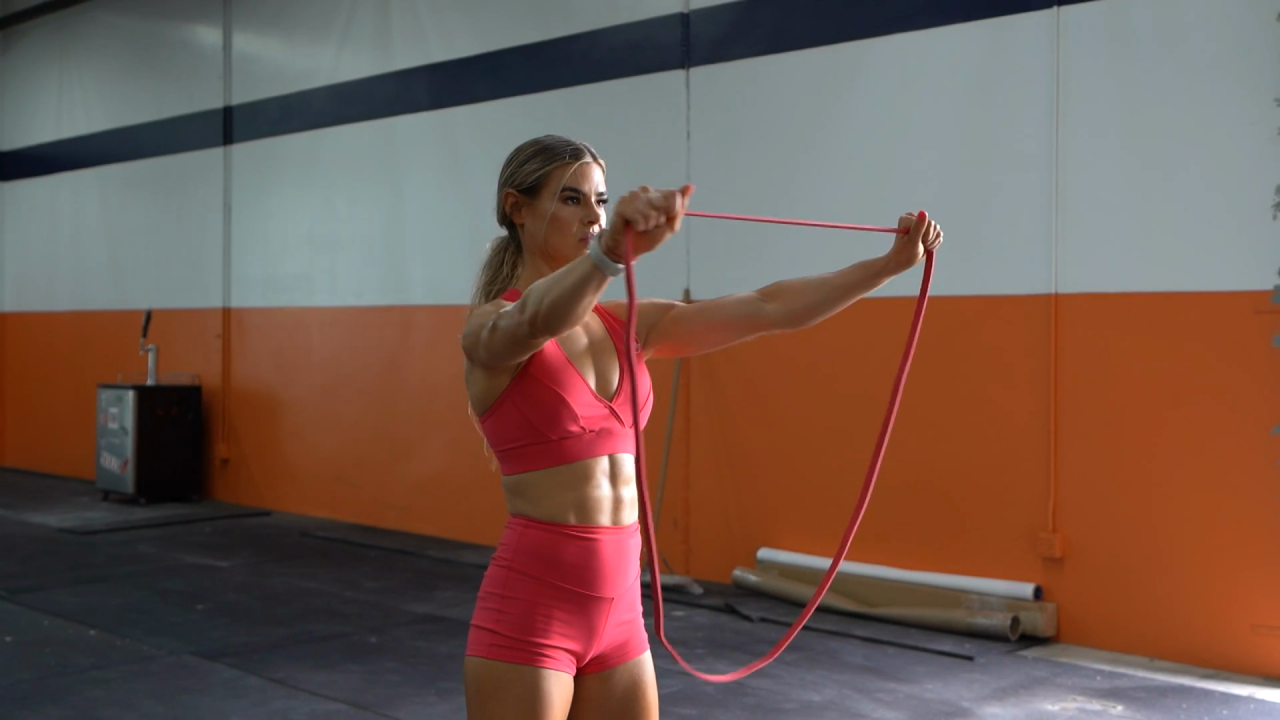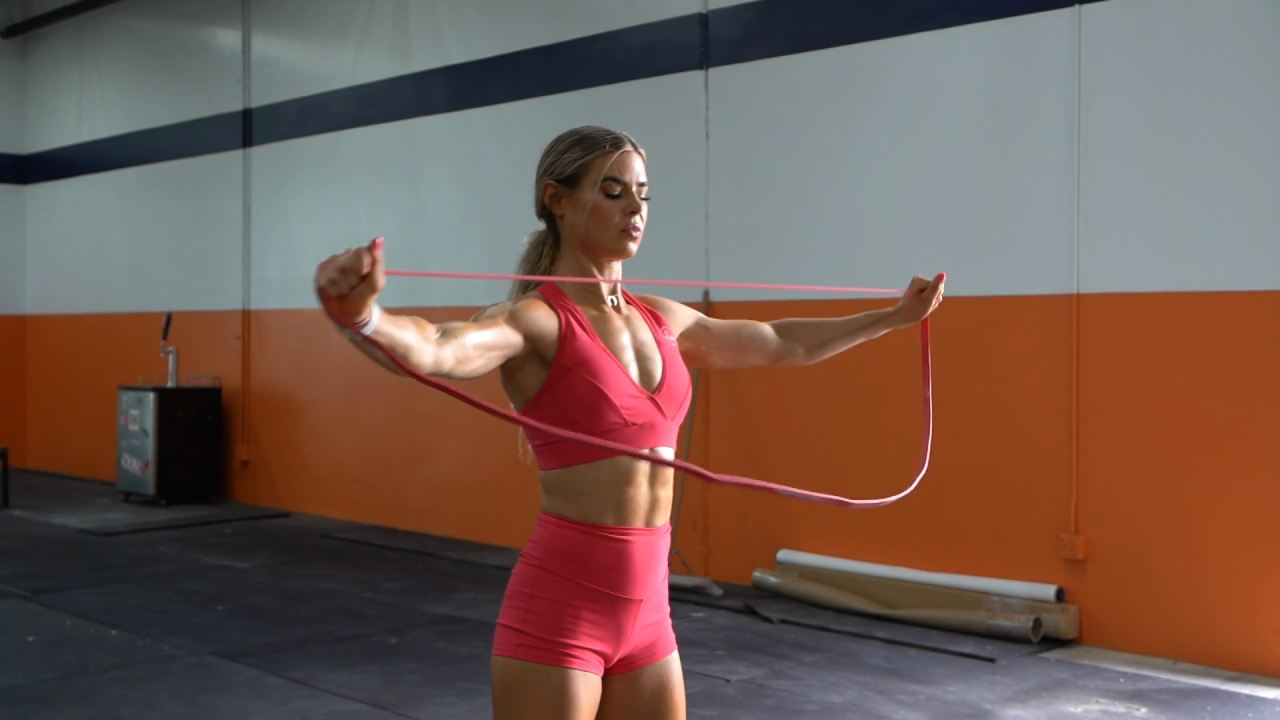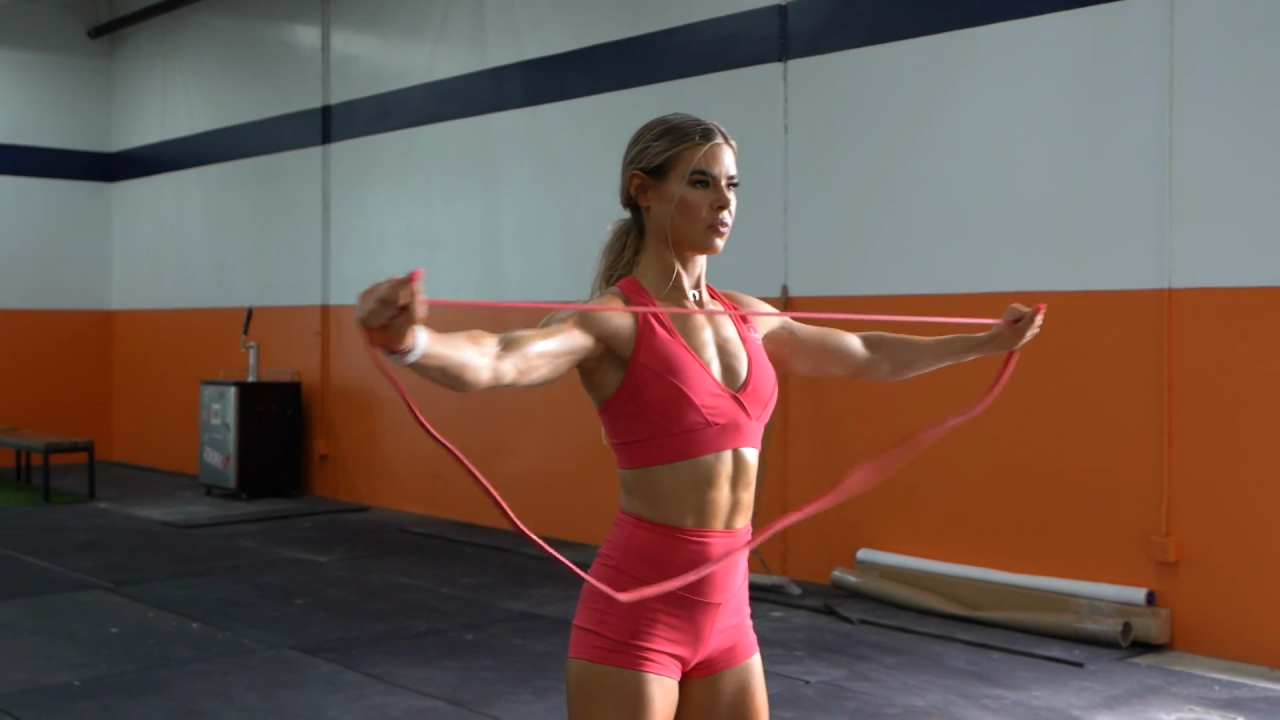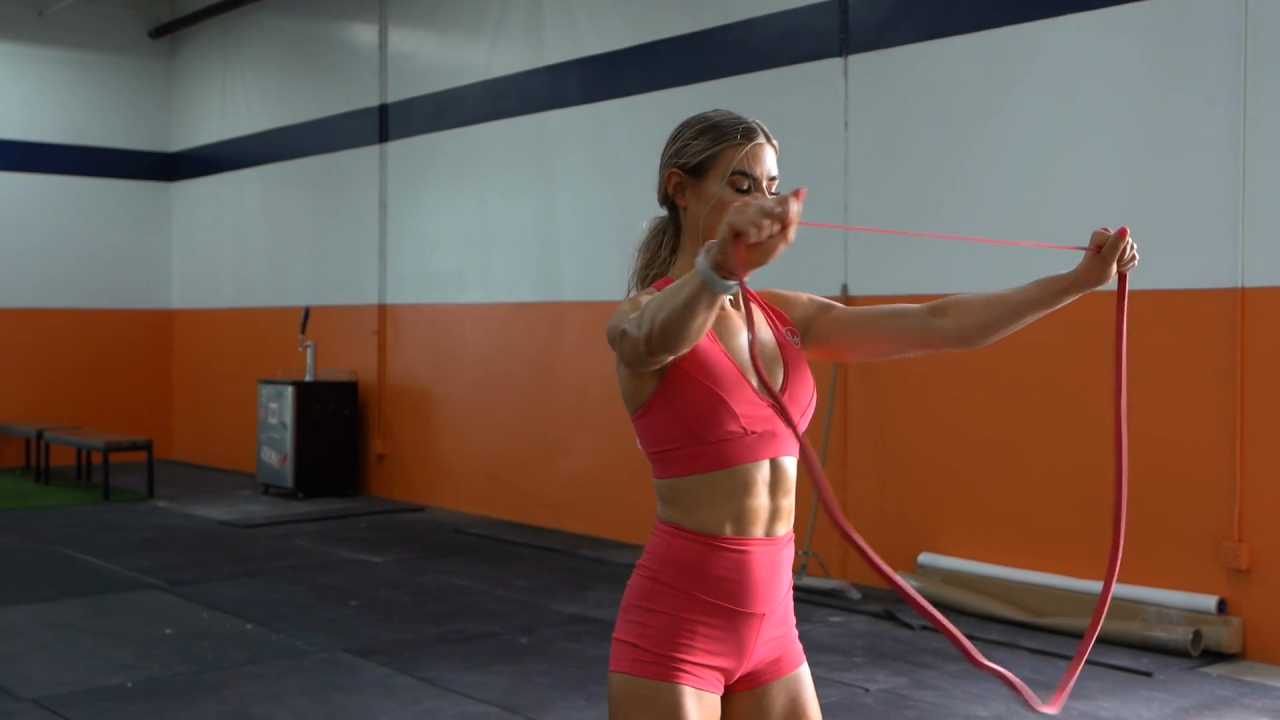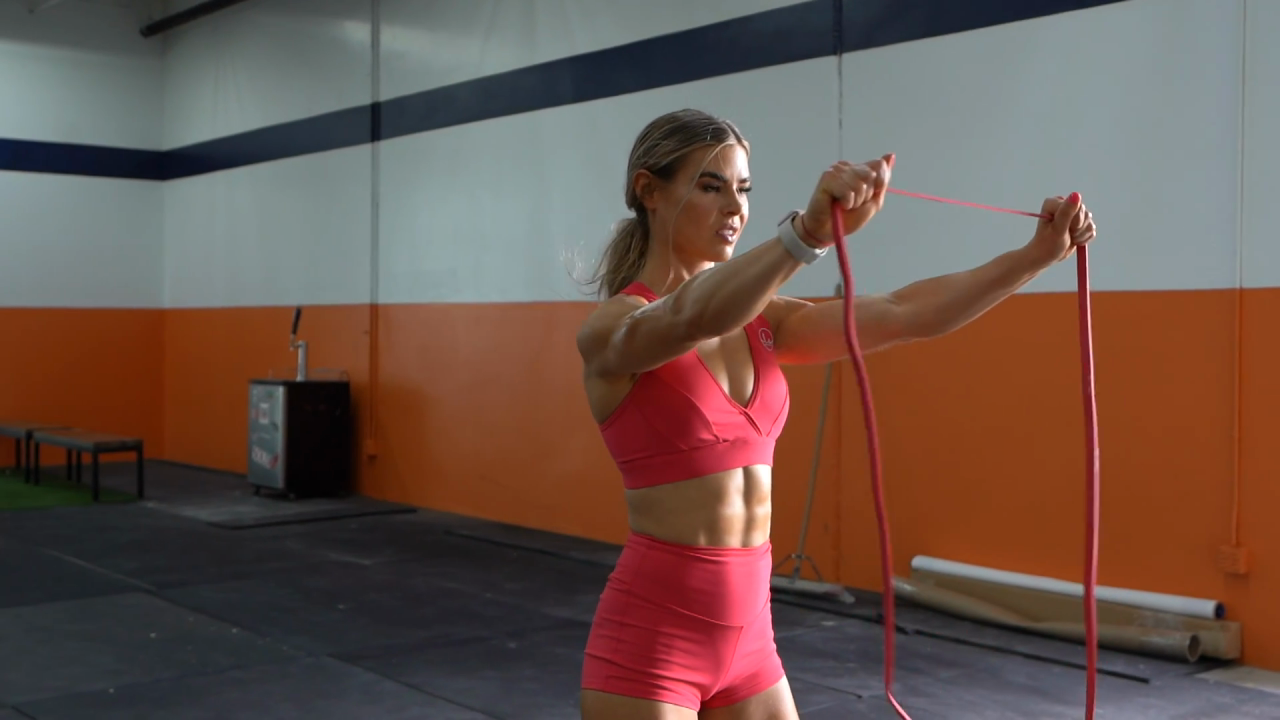
dt=0.5s
person 1, frame 1
left shoulder: (626, 325)
right shoulder: (496, 329)
left elbow: (767, 309)
right elbow: (535, 324)
left wrist: (891, 263)
right wrist: (608, 251)
left hip: (616, 612)
right hip: (527, 615)
person 1, frame 2
left shoulder: (656, 319)
right shoulder: (532, 320)
left elbow: (782, 345)
right elbow: (431, 351)
left wrist: (895, 315)
right wrist: (359, 316)
left hip: (645, 609)
right hip: (556, 610)
person 1, frame 3
left shoulder: (742, 317)
right shoulder: (605, 322)
left elbow: (866, 356)
right elbow: (488, 364)
left wrist: (988, 339)
right wrist: (406, 340)
left hip: (721, 612)
right hip: (636, 616)
person 1, frame 4
left shoulder: (786, 317)
right shoulder: (643, 319)
left elbow: (938, 326)
right elbow: (662, 337)
left wrist: (1080, 280)
right wrist: (719, 260)
left hip: (769, 626)
right hip: (673, 630)
person 1, frame 5
left shoulder: (760, 323)
right shoulder: (614, 326)
left elbow: (906, 313)
right elbow: (697, 318)
left wrist: (1036, 254)
right wrist: (809, 235)
left hip: (746, 641)
right hip: (649, 643)
